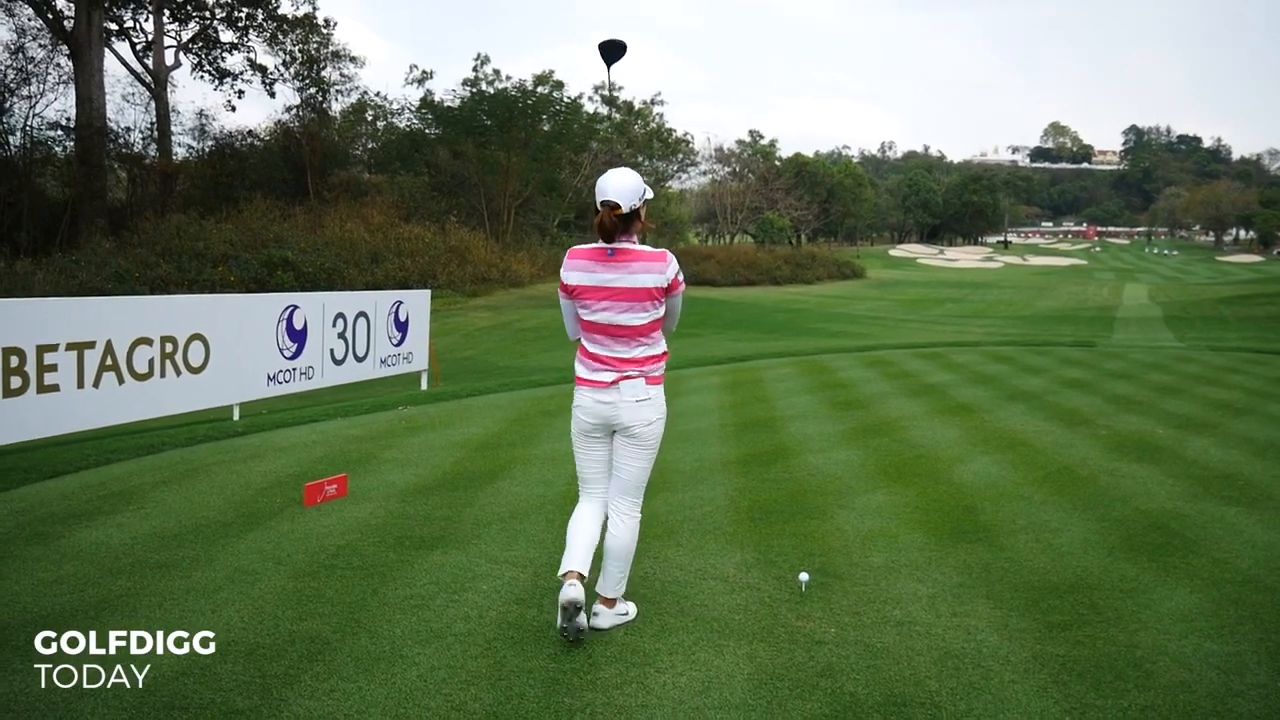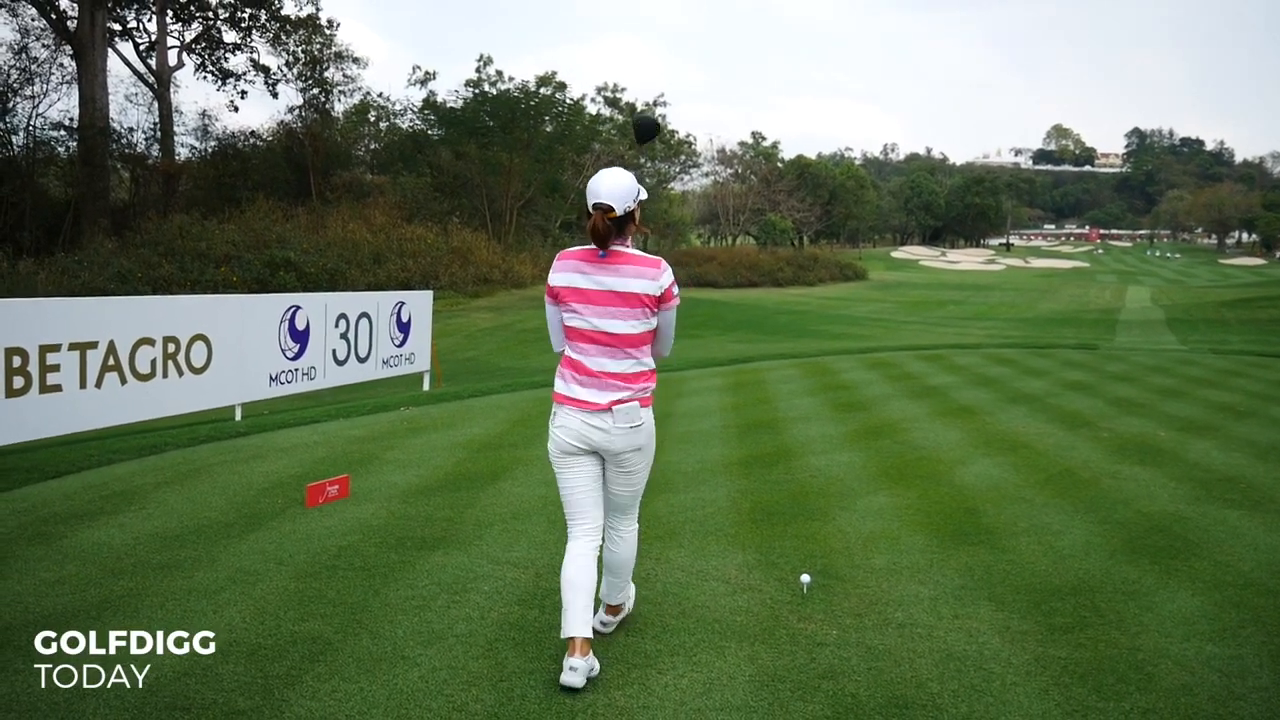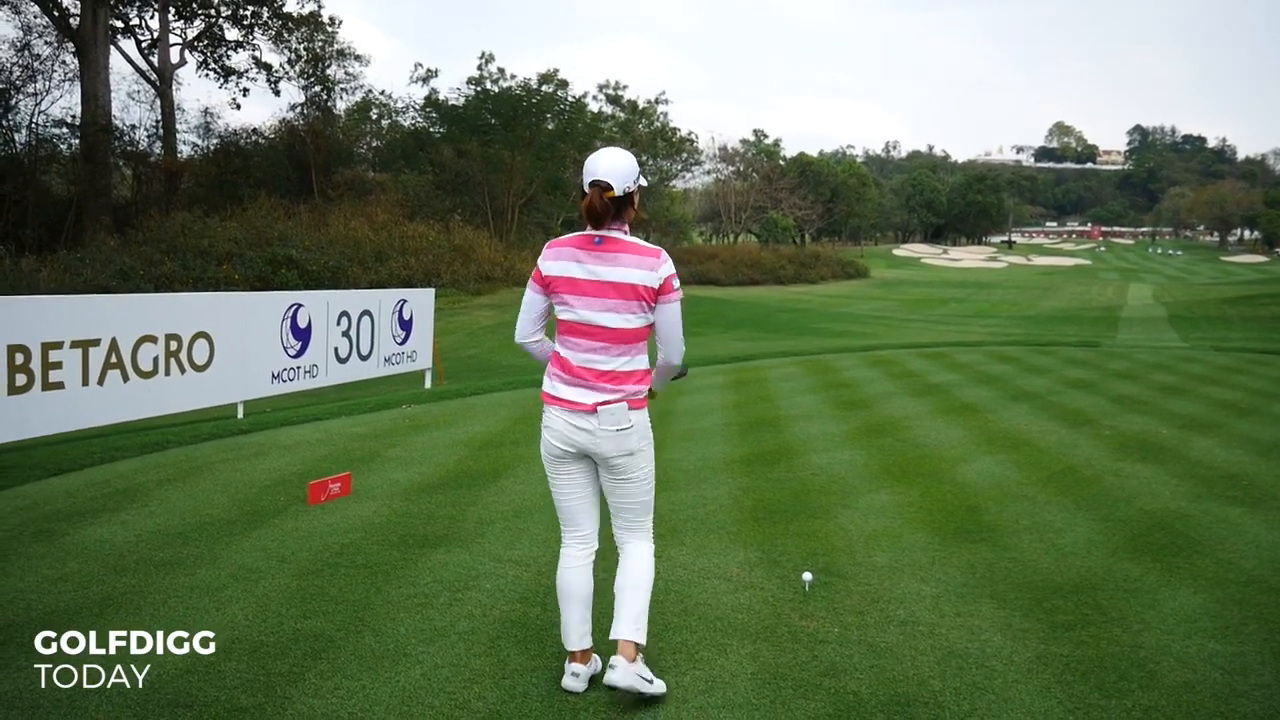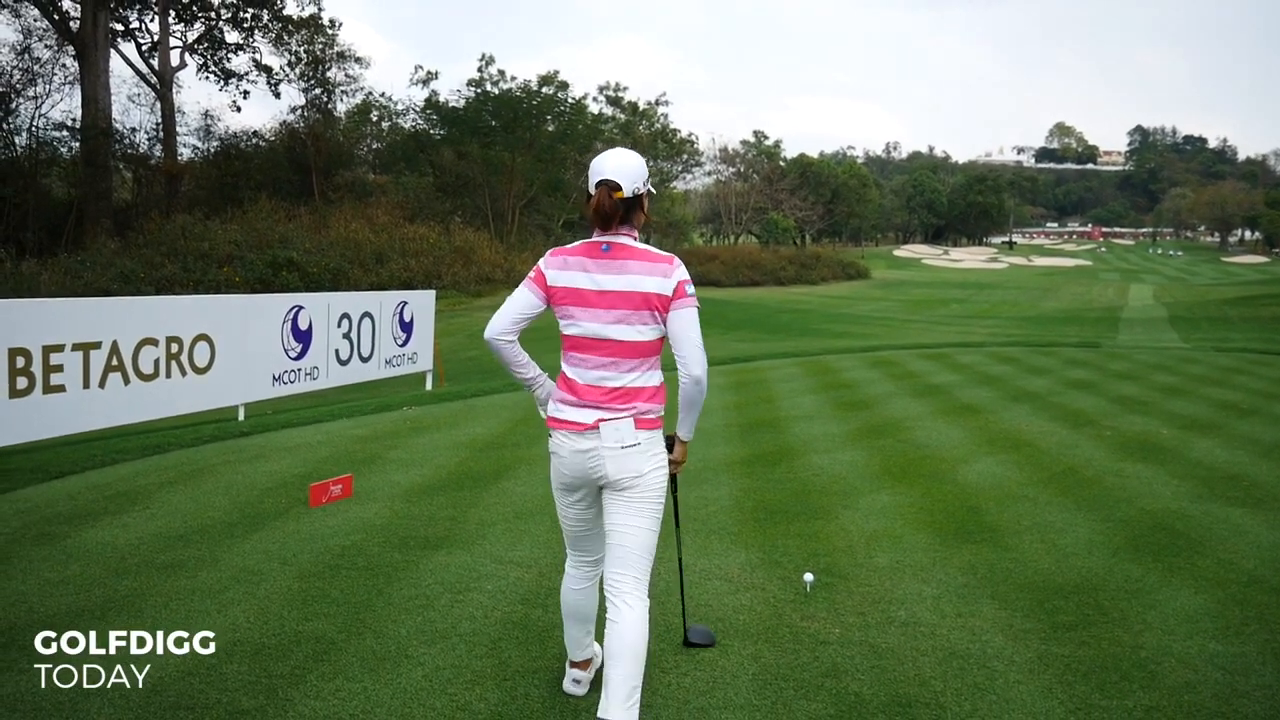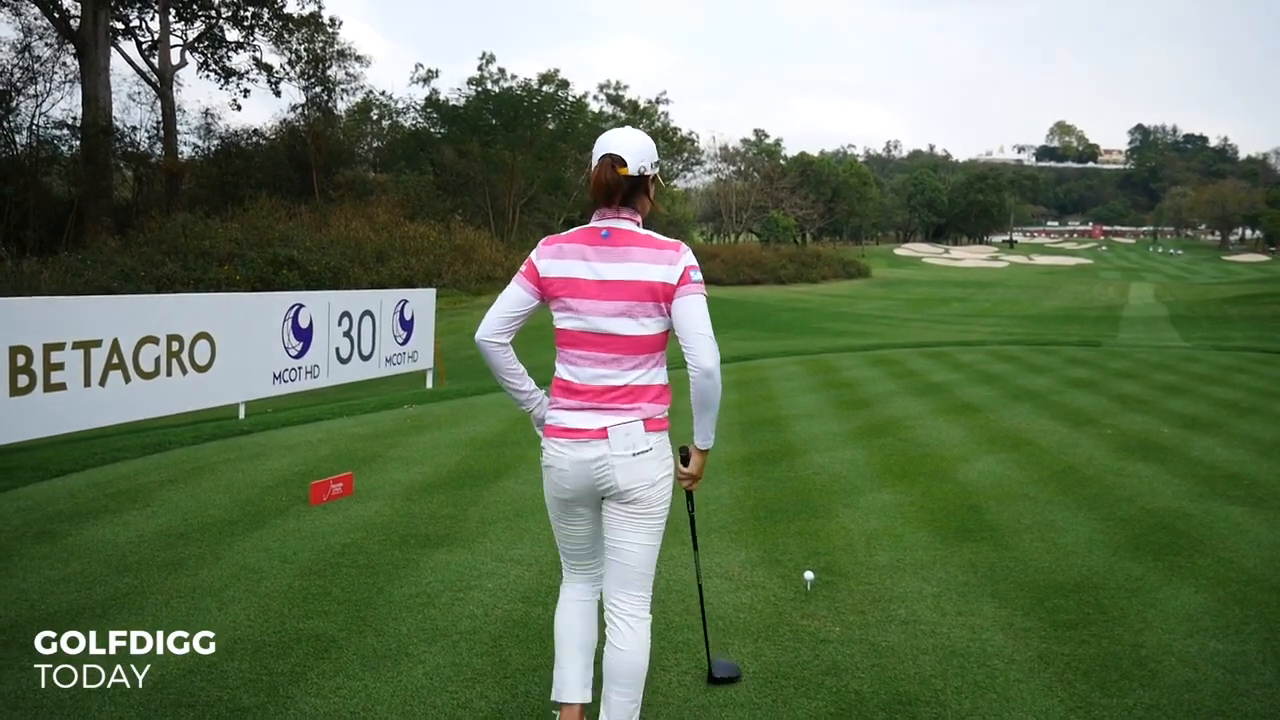
dt=0.3s
person 1, frame 1
left shoulder: (574, 262)
right shoulder: (662, 264)
left elbow: (574, 331)
left hip: (589, 399)
right hip: (641, 400)
left knee: (592, 496)
right knee: (625, 505)
left ankle: (572, 581)
right ankle: (608, 603)
person 1, frame 2
left shoulder: (563, 265)
right shoulder: (656, 273)
left elbow: (560, 344)
right elbow: (663, 349)
left hip: (571, 419)
right hip: (629, 420)
left knee: (582, 534)
right knee: (623, 522)
left ankle: (577, 652)
right ankle: (613, 606)
person 1, frame 3
left shoulder: (555, 253)
right shoulder: (655, 263)
left elbow: (526, 336)
right elbow: (673, 353)
right wrist: (653, 383)
left hip: (562, 419)
right hip: (622, 422)
left knee: (578, 540)
right knee: (636, 536)
left ankle: (578, 658)
right ankle: (628, 656)
person 1, frame 4
left shoulder: (558, 263)
right shoulder: (667, 270)
left elbow: (497, 333)
right elbow: (693, 371)
left wrist: (547, 394)
right wrist: (683, 436)
left hip: (569, 444)
right hip: (634, 447)
left knee: (582, 561)
right knee: (628, 591)
left ankle: (580, 665)
person 1, frame 5
left shoulder: (552, 253)
right shoulder: (672, 257)
left elbow: (490, 336)
right elbow: (705, 365)
left wrist: (540, 409)
right wrist: (701, 447)
left hip: (565, 449)
right hip: (638, 452)
left knee: (579, 580)
right knee: (628, 606)
